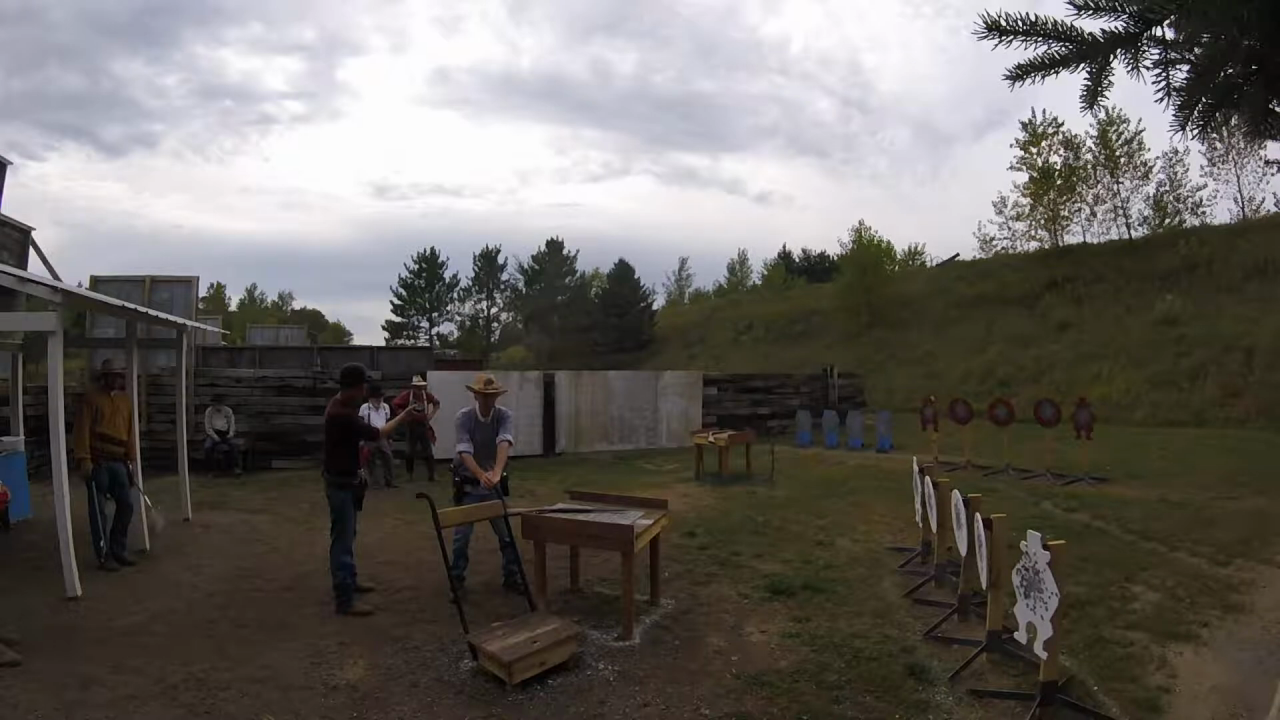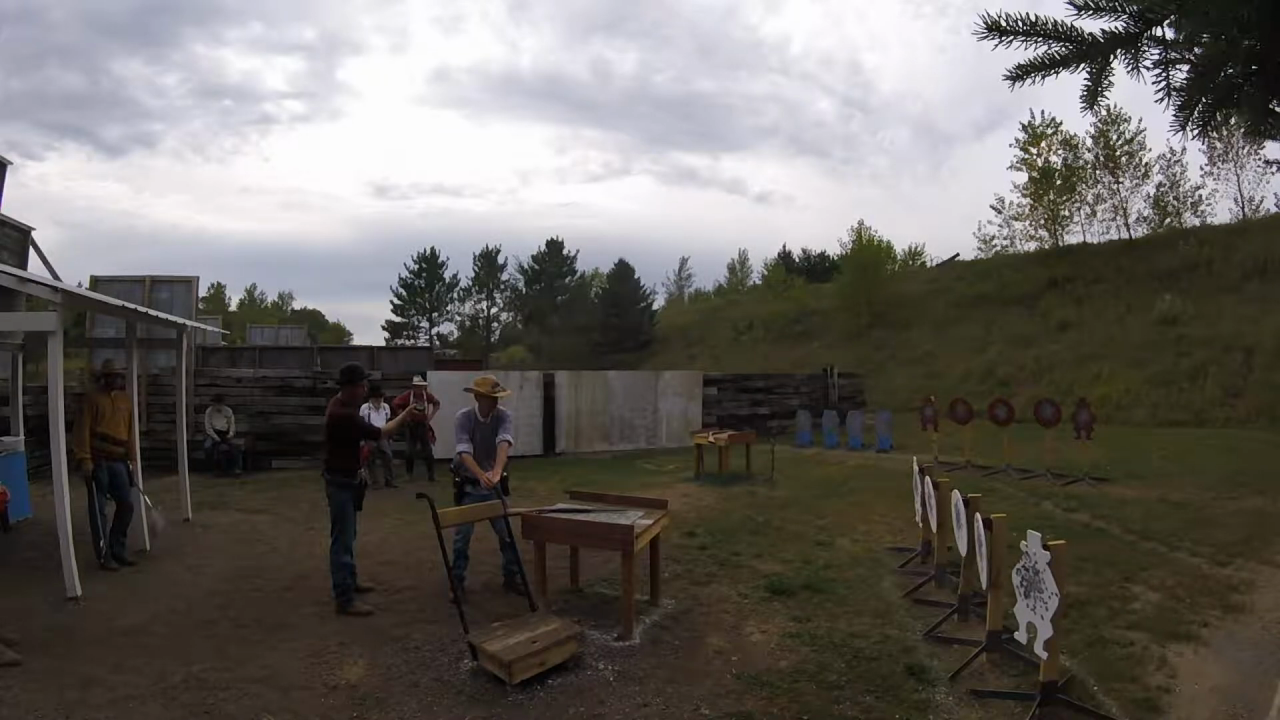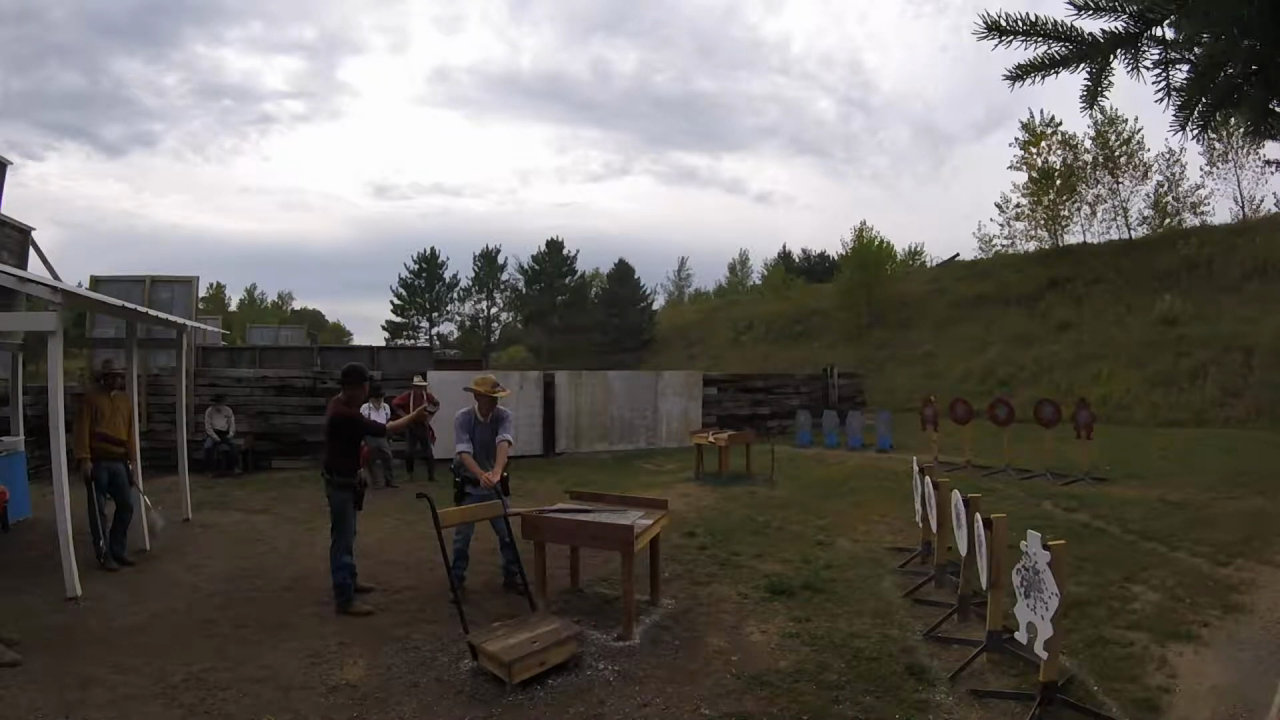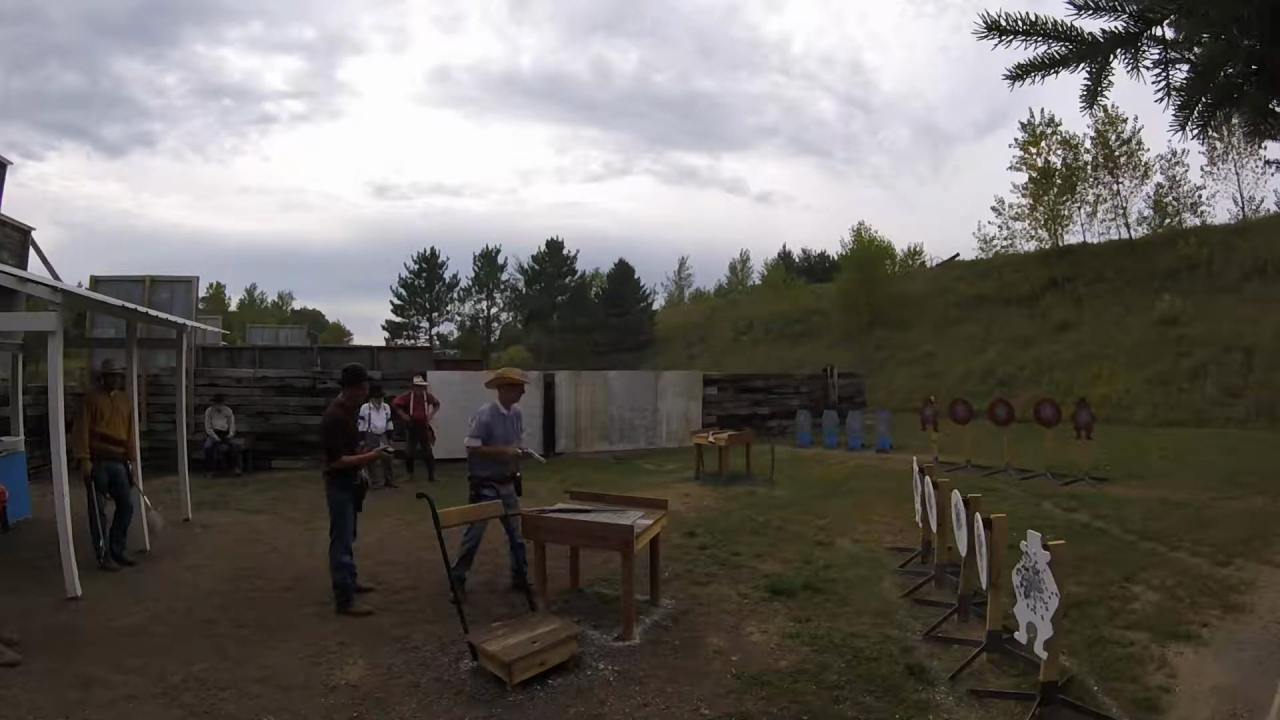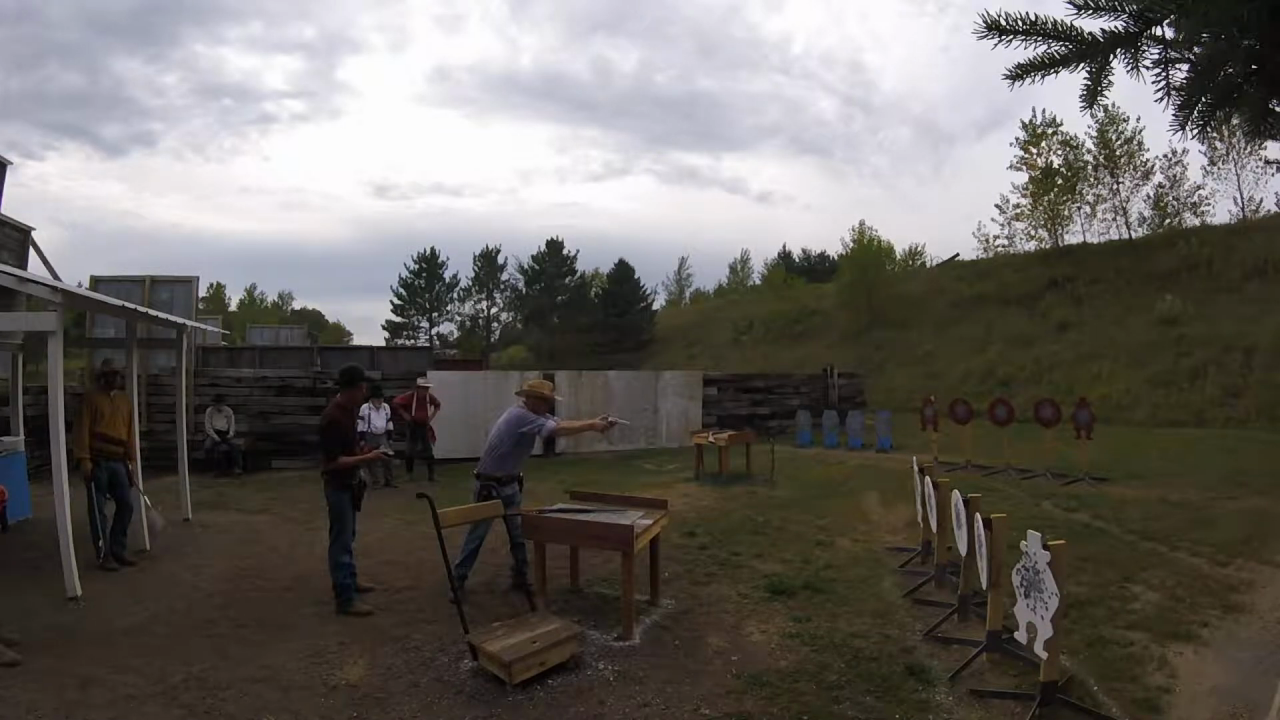
dt=1s
person 1, frame 1
left shoulder: (342, 406)
right shoulder: (341, 414)
right elbow: (377, 434)
right wrist: (405, 416)
left hip: (346, 478)
right hip: (340, 482)
left knee: (347, 535)
right knee: (342, 539)
left ankle: (350, 580)
right ankle: (344, 600)
person 1, frame 2
left shoulder: (341, 405)
right shoulder: (343, 414)
right elbow: (379, 434)
right wrist: (406, 416)
left hip: (346, 478)
right hip: (340, 482)
left knee: (347, 535)
right knee: (342, 539)
left ankle: (350, 580)
right ankle: (344, 600)
person 1, frame 3
left shoulder: (339, 404)
right shoulder: (344, 414)
right elbow: (382, 430)
right wrist: (413, 416)
left hip: (346, 479)
right hip: (340, 482)
left knee: (347, 535)
right knee: (342, 538)
left ankle: (350, 580)
right ankle: (344, 600)
person 1, frame 4
left shoulder: (351, 410)
right shoulder: (334, 417)
right elbow: (336, 461)
left wrist: (365, 454)
right wrist: (369, 457)
left hip: (350, 482)
right hip: (339, 484)
left knee: (348, 536)
right knee: (341, 540)
left ankle: (349, 580)
right ankle: (344, 600)
person 1, frame 5
left shoulder: (350, 410)
right shoulder: (332, 418)
right elbow: (334, 461)
left wrist: (363, 454)
right wrist: (366, 458)
left hip: (349, 481)
right hip: (337, 484)
left knee: (347, 536)
right knee: (341, 540)
left ankle: (350, 580)
right ankle: (344, 599)
person 2, frame 1
left shoulder: (504, 416)
right shoulder: (463, 417)
left elbow: (504, 444)
right elbow: (464, 452)
left wrist: (496, 472)
right wrist: (481, 475)
left hip: (495, 483)
right hip: (468, 484)
left knee: (506, 533)
right knee: (462, 535)
left ankle: (511, 577)
right ankle: (457, 581)
person 2, frame 2
left shoulder: (504, 416)
right shoulder: (463, 418)
left elbow: (504, 444)
right elbow: (464, 452)
left wrist: (496, 472)
right wrist: (482, 476)
left hip: (495, 484)
right hip: (469, 485)
left knee: (506, 533)
right knee: (462, 535)
left ankle: (511, 577)
right ankle: (457, 582)
person 2, frame 3
left shoulder: (504, 416)
right shoulder: (463, 418)
left elbow: (503, 444)
right elbow: (464, 453)
left wrist: (496, 472)
right wrist: (481, 475)
left hip: (495, 485)
right hip: (469, 486)
left knee: (507, 533)
right knee: (463, 535)
left ankle: (511, 577)
right ankle: (457, 581)
person 2, frame 4
left shoulder: (516, 413)
right shoulder: (485, 414)
right elbow: (472, 448)
left wrist: (518, 452)
right wrist: (504, 451)
left hip: (508, 484)
right hip: (484, 486)
left knee: (516, 535)
right knee: (474, 535)
left ankle: (520, 578)
right ankle: (457, 580)
person 2, frame 5
left shoulder: (533, 415)
right shoulder: (520, 416)
left elbow: (561, 423)
right elbow: (558, 431)
left wrist: (594, 422)
right wrist: (591, 425)
left hip: (510, 484)
right hip: (490, 484)
left knee: (518, 533)
right knee: (477, 534)
left ankle: (520, 578)
right ankle: (458, 580)
person 3, frame 1
left shoulder: (125, 400)
right shoulder: (92, 399)
right elbow: (82, 430)
left wrist: (131, 459)
right wrist: (83, 459)
left hip: (118, 462)
right hip: (98, 462)
left knee: (126, 505)
right knee: (98, 510)
left ankle: (118, 550)
right ankle: (104, 556)
person 3, frame 2
left shoulder: (125, 400)
right shoulder: (92, 399)
right elbow: (82, 430)
left wrist: (131, 459)
right wrist: (84, 459)
left hip: (118, 462)
right hip: (98, 462)
left knee: (126, 506)
right knee: (98, 510)
left ankle: (117, 550)
right ankle: (104, 555)
person 3, frame 3
left shoulder: (125, 400)
right shoulder: (91, 398)
right elbow: (81, 430)
left wrist: (130, 459)
right wrist: (83, 459)
left hip: (118, 462)
right hip: (97, 462)
left knee: (126, 506)
right knee: (98, 510)
left ankle: (117, 550)
right ankle: (104, 555)
person 3, frame 4
left shoulder: (125, 400)
right shoulder: (92, 399)
right elbow: (81, 430)
left wrist: (130, 458)
right wrist: (83, 459)
left hip: (118, 462)
right hip: (97, 462)
left knee: (126, 506)
right knee: (98, 510)
left ankle: (117, 550)
right ankle: (104, 555)
person 3, frame 5
left shoulder: (124, 400)
right shoulder: (92, 398)
right elbow: (82, 429)
left wrist: (130, 459)
right wrist: (83, 458)
left hip: (118, 462)
right hip: (97, 461)
left knee: (126, 506)
right knee: (98, 510)
left ankle: (117, 550)
right ankle: (104, 555)
